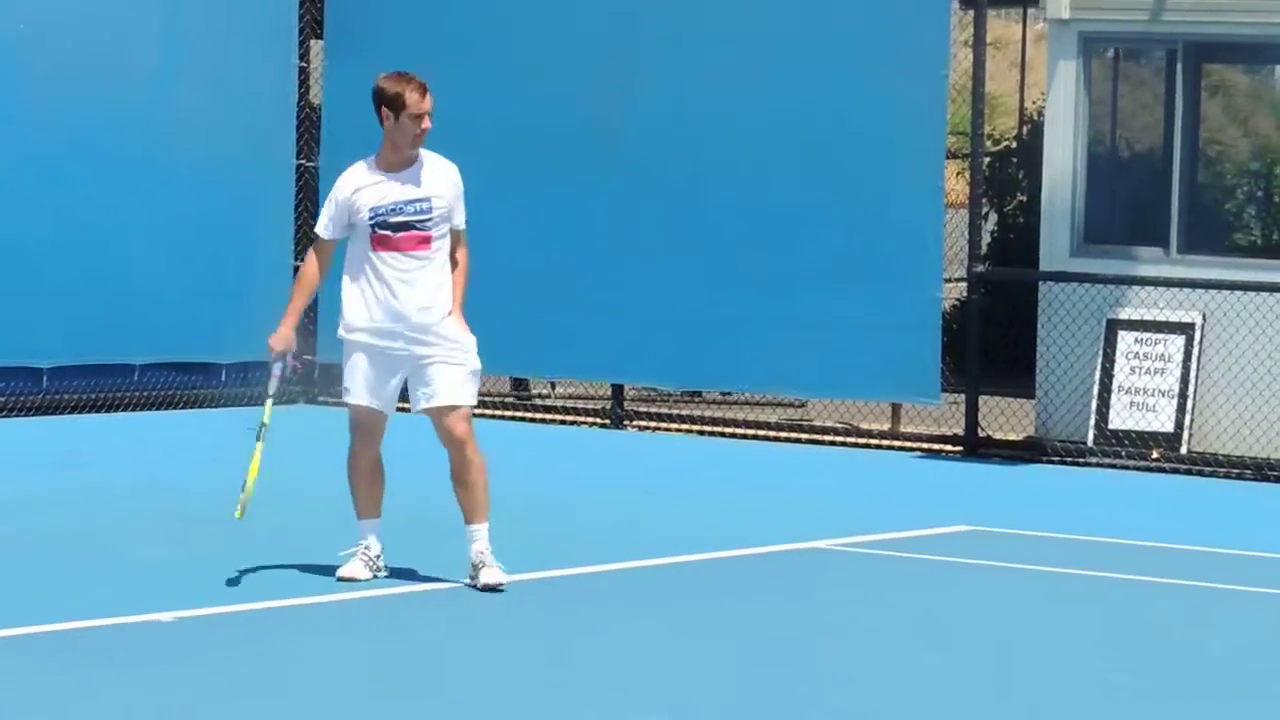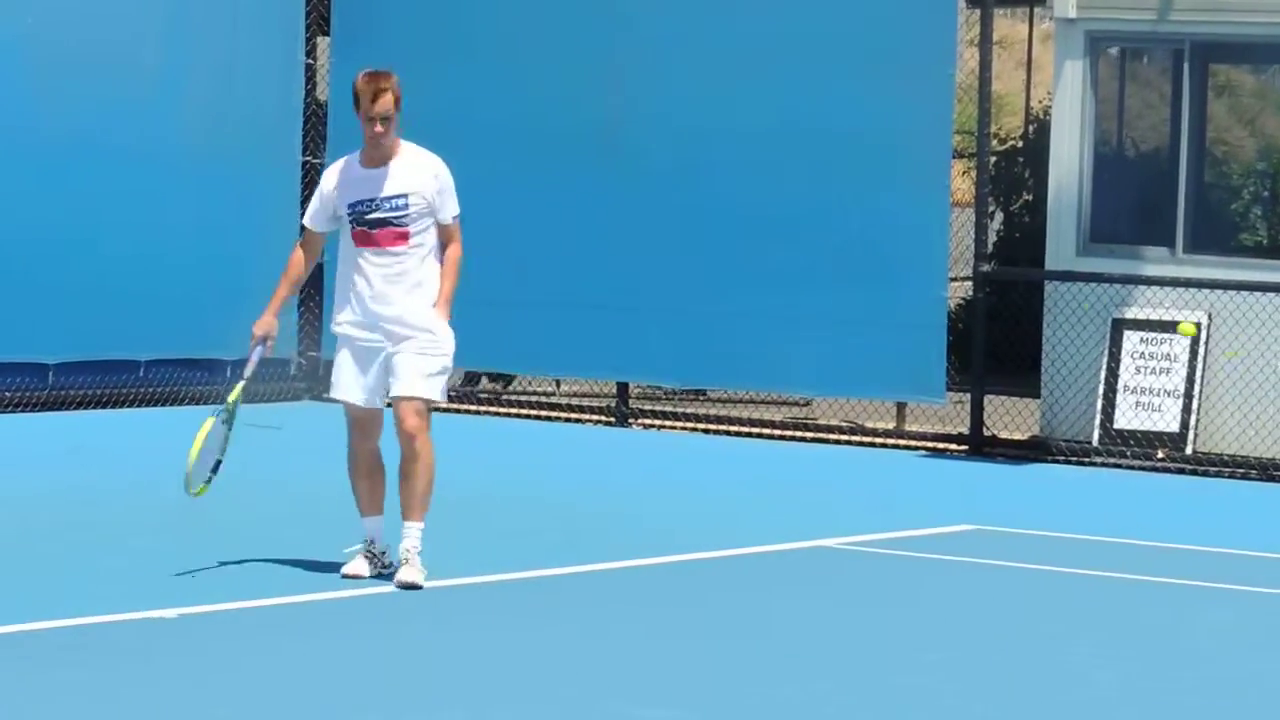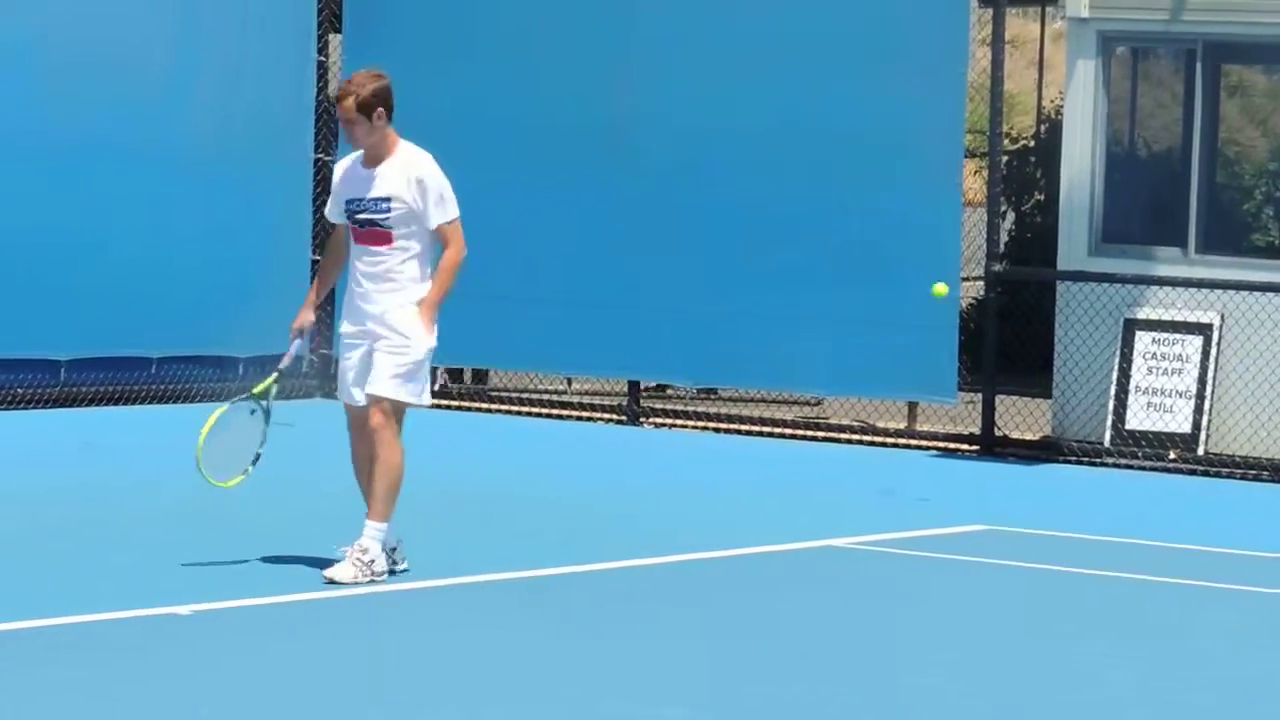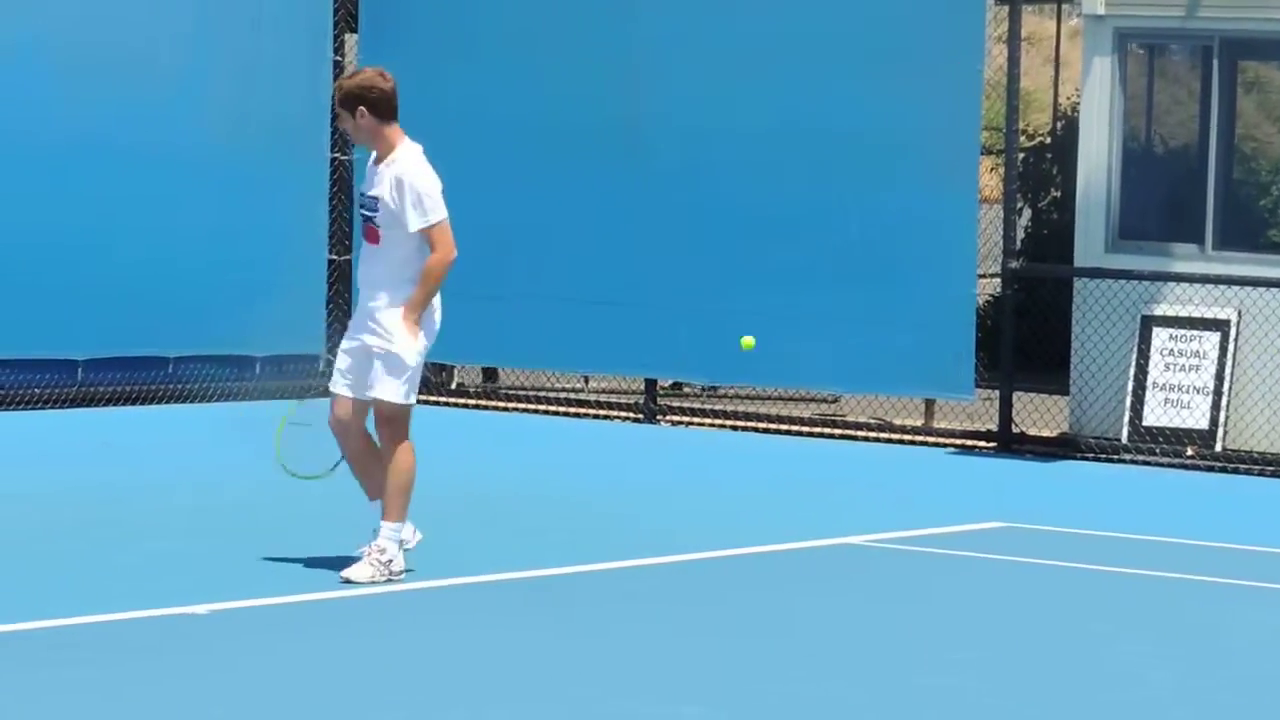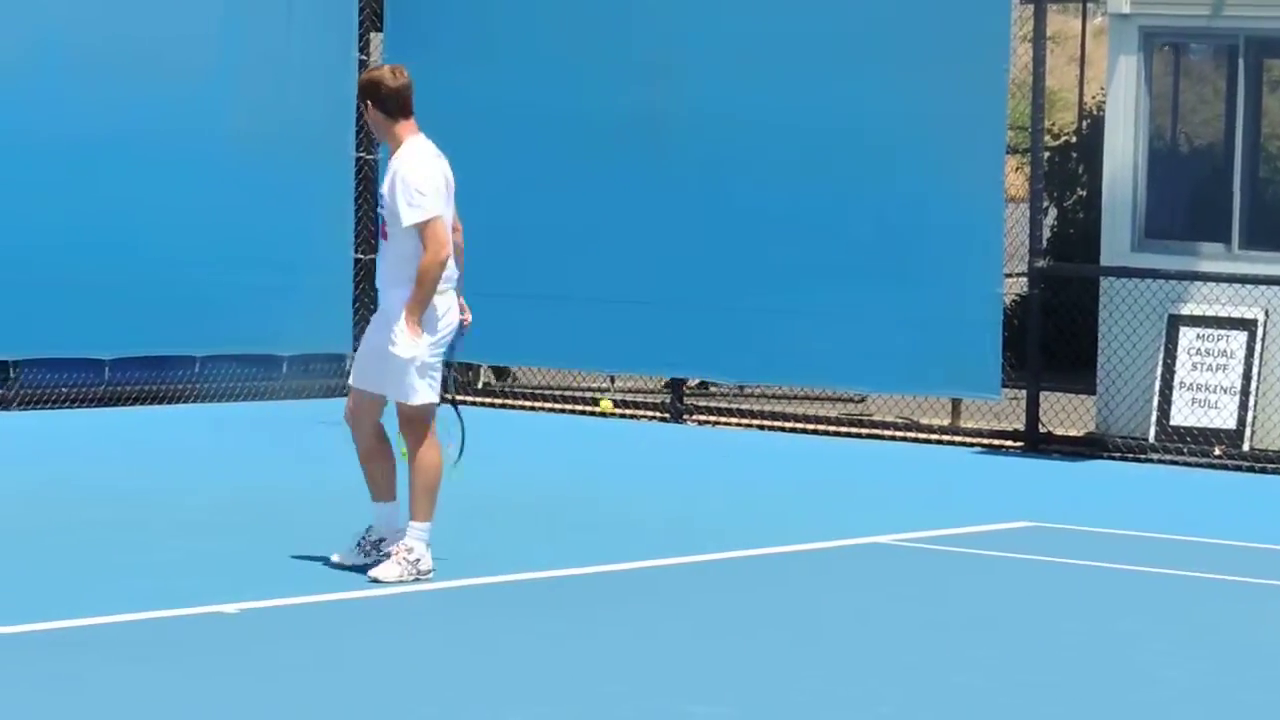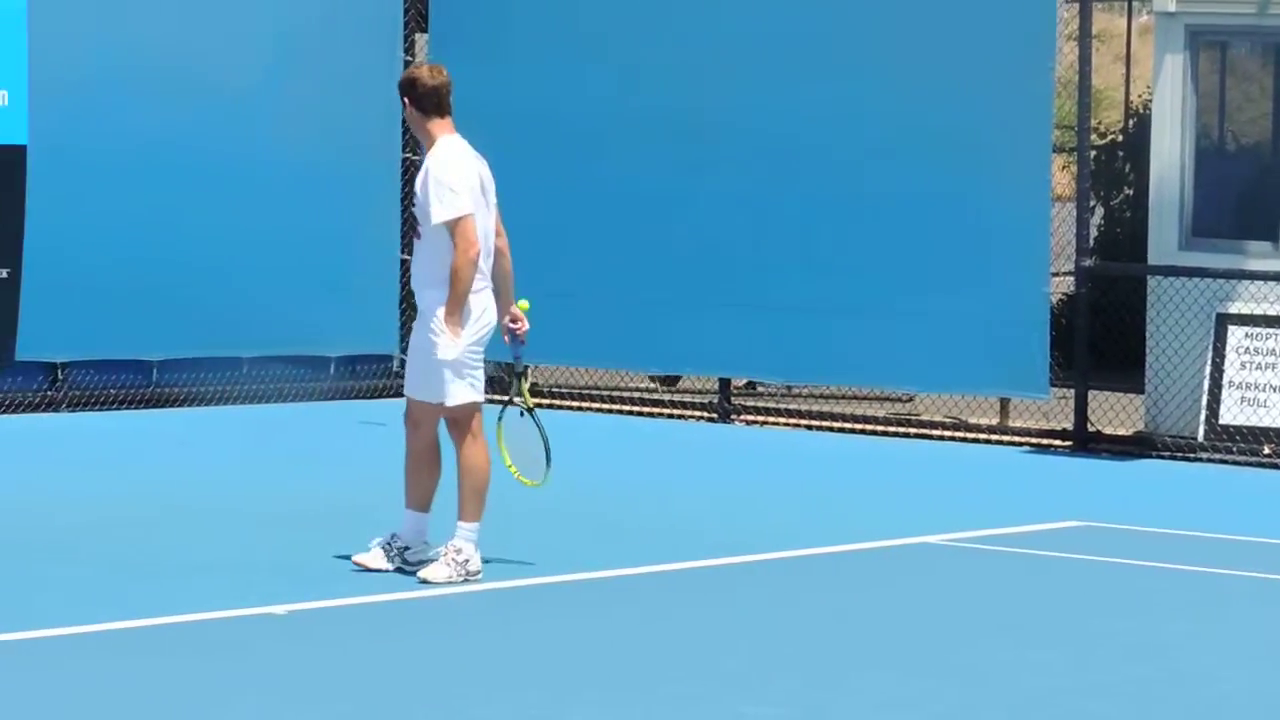
dt=0.2s
person 1, frame 1
left shoulder: (445, 174)
right shoulder: (353, 184)
left elbow: (459, 249)
right elbow: (318, 256)
left wrist: (456, 310)
right wrist: (288, 324)
left hip: (437, 332)
right hip: (371, 333)
left knee: (459, 435)
right knee: (364, 438)
left ankle: (480, 552)
right ankle: (369, 547)
person 1, frame 2
left shoulder: (431, 170)
right shoulder: (337, 177)
left elbow: (453, 244)
right elbow: (307, 249)
left wrist: (442, 308)
right wrist: (272, 312)
left hip: (418, 325)
right hip: (359, 327)
left knee: (413, 428)
right knee: (361, 434)
left ankle: (411, 548)
right ankle: (373, 546)
person 1, frame 3
left shoulder: (421, 171)
right shoulder: (345, 172)
left elbow: (454, 248)
left wrist: (426, 311)
right wrist: (310, 304)
left hip: (406, 322)
right hip: (356, 322)
left knee: (380, 425)
right knee: (359, 431)
left ankle: (372, 547)
right ankle: (384, 540)
person 1, frame 4
left shoulder: (411, 172)
right shoulder: (375, 165)
left elbow: (444, 252)
left wrist: (409, 314)
left hip: (400, 320)
right hip: (368, 316)
left knee: (390, 428)
right knee: (343, 419)
left ankle: (388, 549)
right ankle: (397, 528)
person 1, frame 5
left shoulder: (412, 167)
right shoulder: (415, 158)
left elbow: (438, 250)
right elbow: (457, 235)
left wrist: (416, 314)
right wrist: (456, 298)
left hip: (416, 318)
right hip: (390, 314)
left knee: (416, 426)
right knee: (360, 415)
left ankle: (416, 548)
right ankle: (384, 530)
person 1, frame 6
left shoulder: (442, 165)
right shoulder: (465, 158)
left elbow: (468, 248)
right elbow: (500, 241)
left wrist: (454, 315)
right wrist: (507, 305)
left hip: (452, 317)
right hip: (433, 314)
left knee: (463, 427)
right knee: (418, 424)
left ankle: (465, 550)
right ankle: (409, 541)
